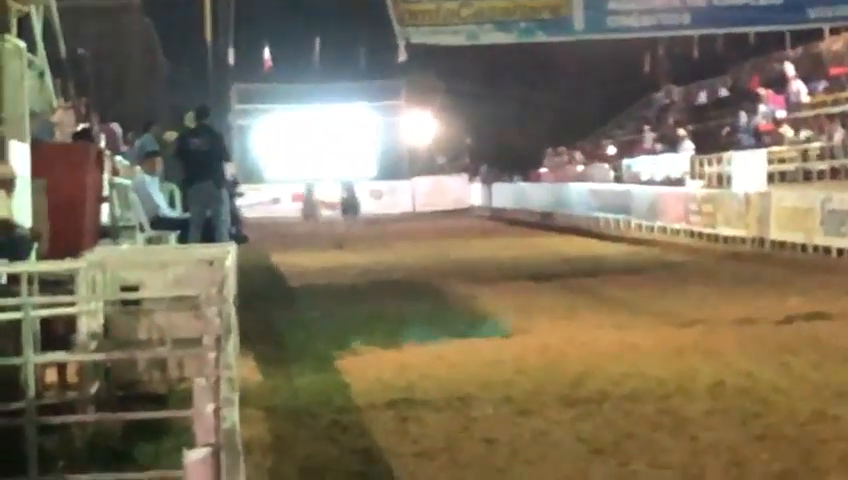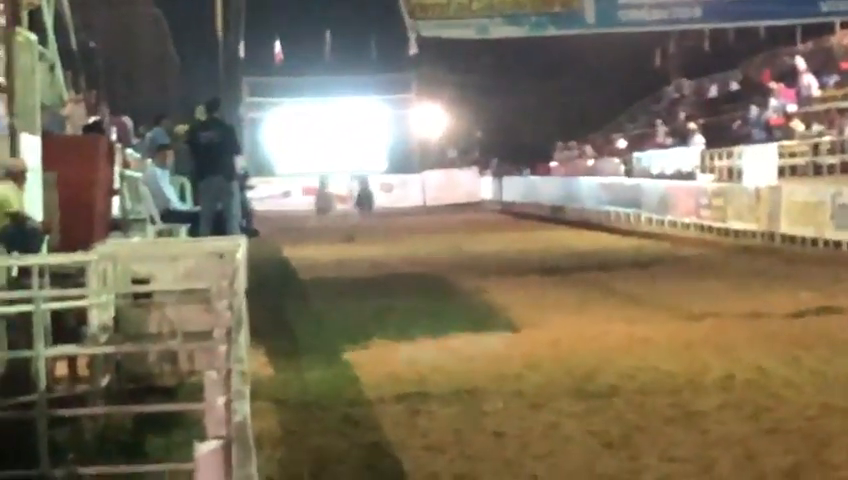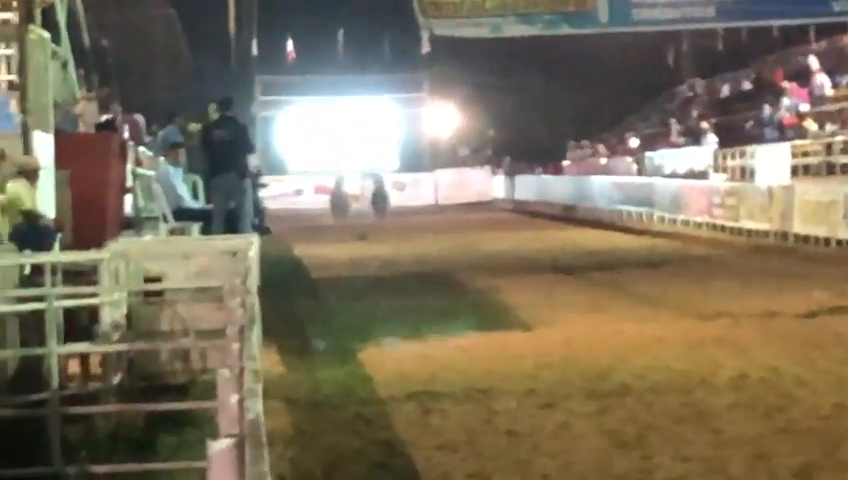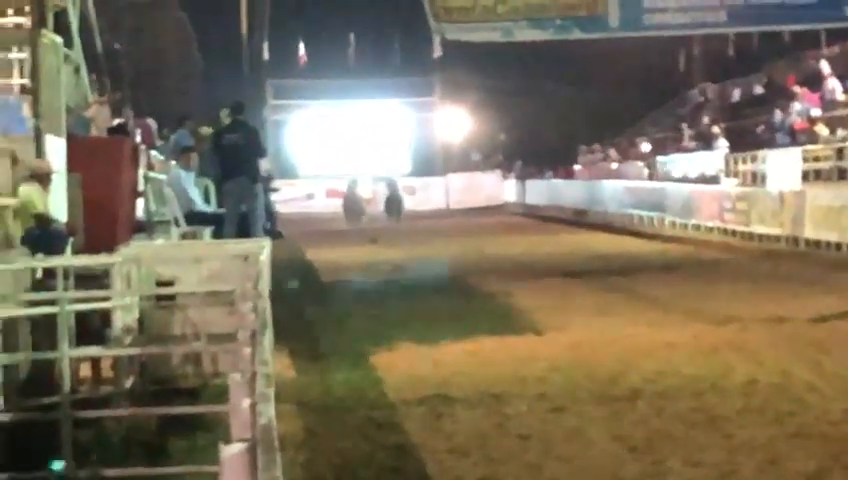
dt=0.2s
person 1, frame 1
left shoulder: (184, 137)
right shoulder: (215, 135)
left elbow: (180, 159)
right elbow: (225, 158)
left hip: (193, 184)
right hip: (215, 182)
left knee: (195, 222)
right knee: (221, 221)
person 1, frame 2
left shoulder: (195, 130)
right shoulder: (227, 128)
left elbow: (191, 152)
right elbow: (236, 151)
left hip: (204, 177)
right hip: (225, 176)
left knee: (205, 215)
right knee: (232, 214)
person 1, frame 3
left shoulder: (208, 128)
right shoulder: (239, 126)
left elbow: (205, 150)
right elbow: (249, 150)
left hip: (217, 175)
right hip: (238, 174)
left knee: (218, 213)
right knee: (244, 213)
person 1, frame 4
left shoulder: (220, 132)
right shoulder: (251, 130)
left elbow: (216, 154)
right elbow: (260, 153)
left hip: (228, 179)
right hip: (250, 177)
left knee: (230, 217)
right knee: (256, 217)
